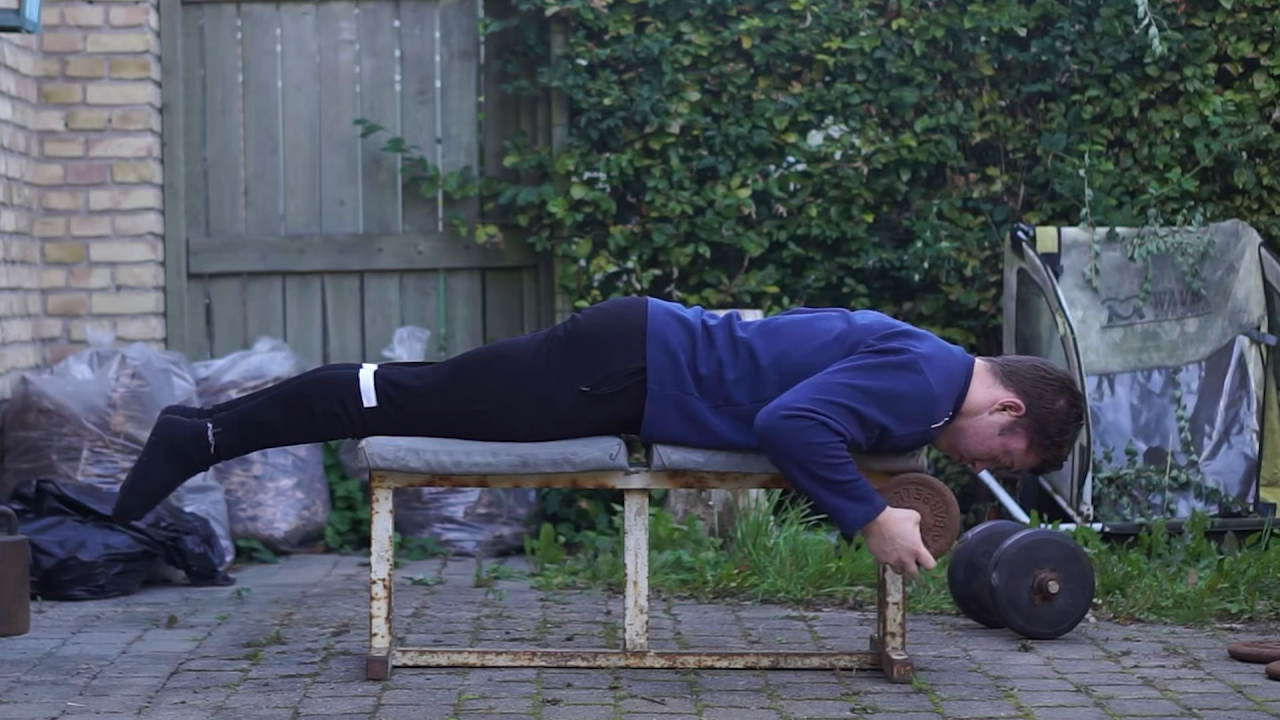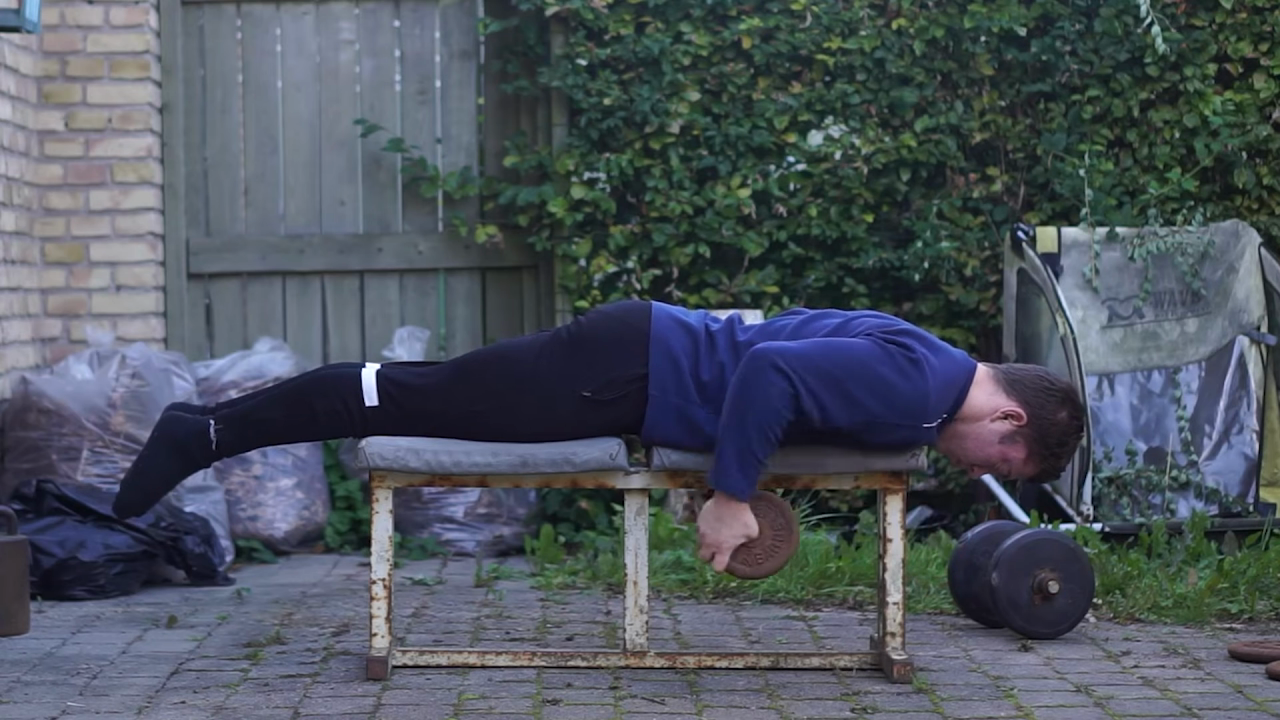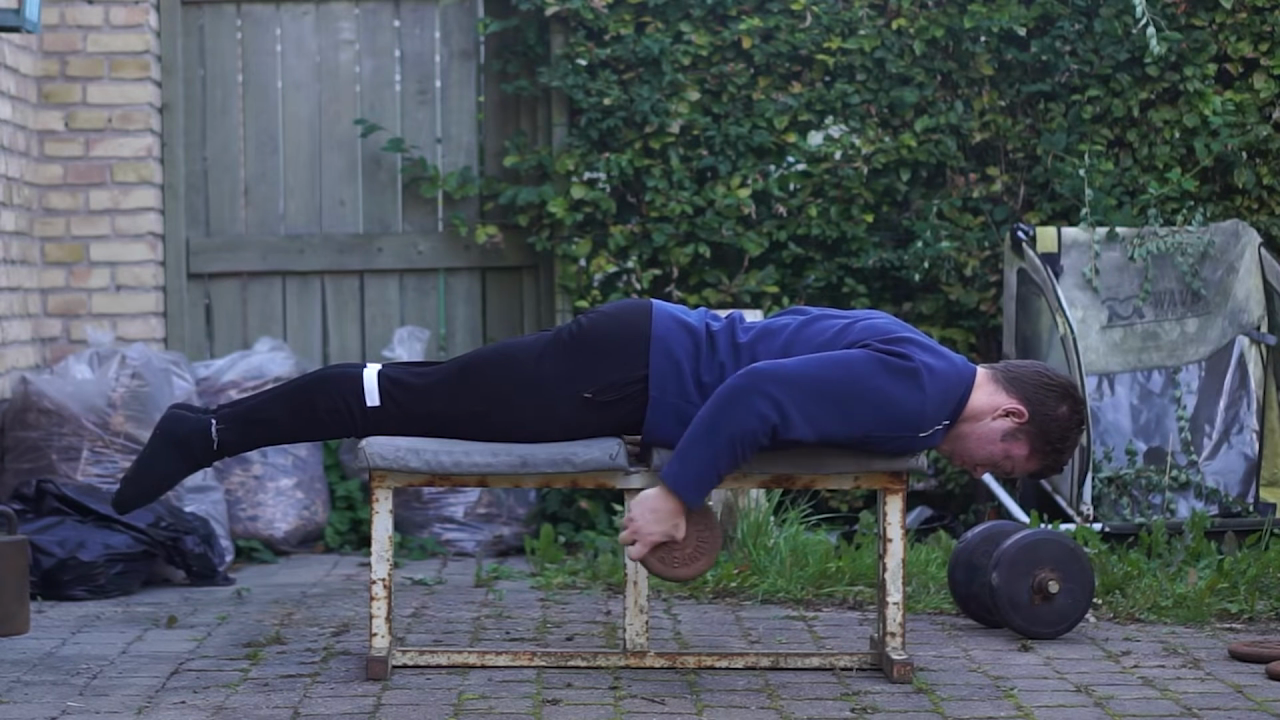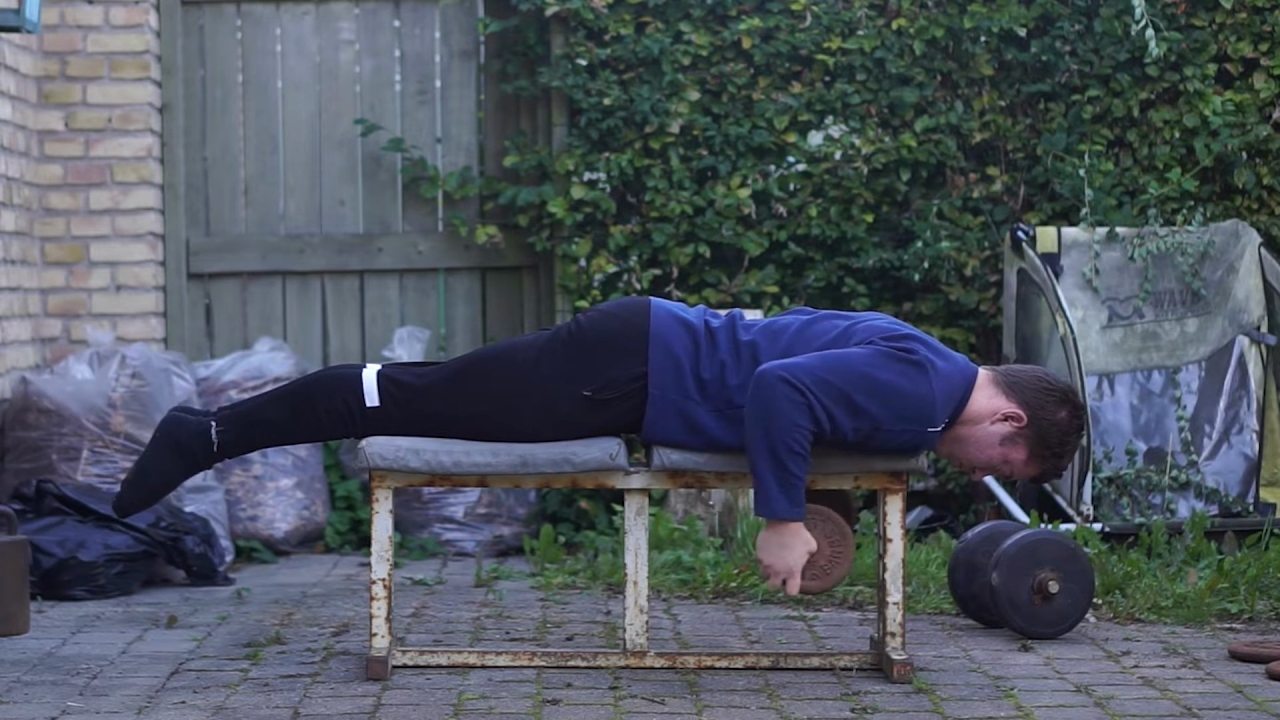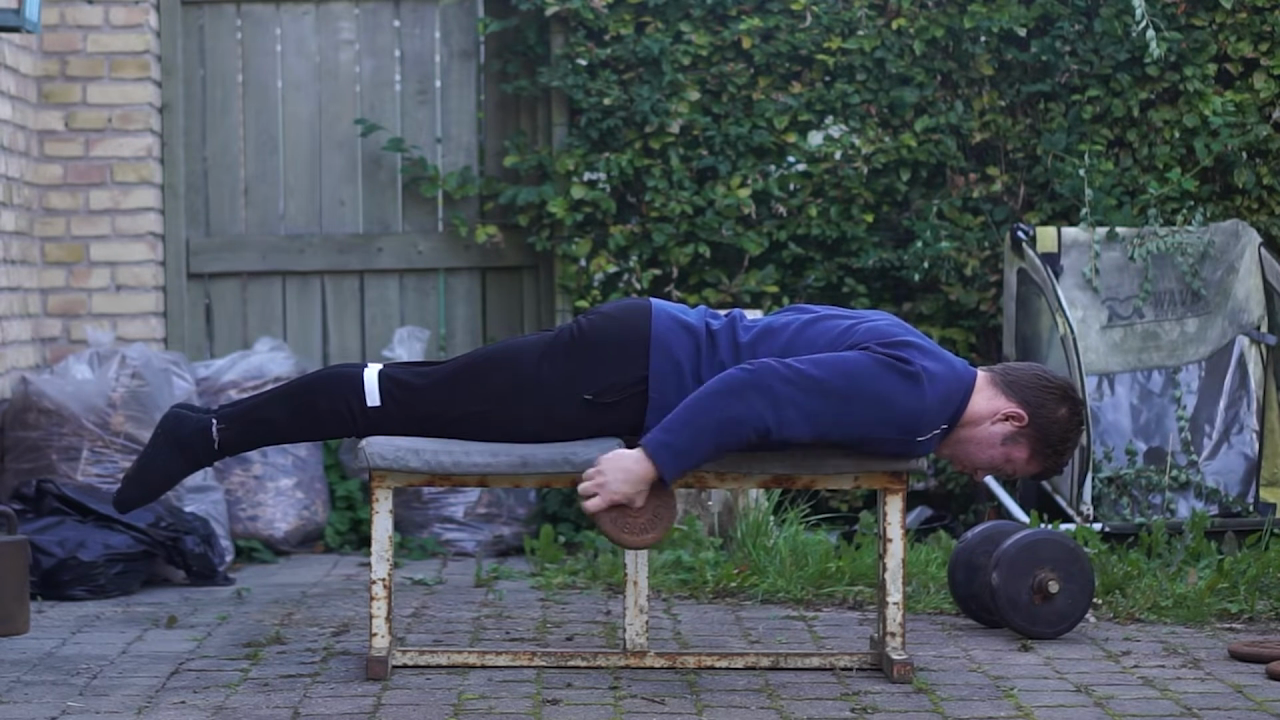
dt=1s
person 1, frame 1
left shoulder: (916, 358)
right shoulder: (923, 383)
right elbow: (789, 425)
right wrist: (872, 518)
left hip: (641, 353)
right hip: (629, 368)
left knee: (424, 394)
right knee: (409, 399)
left ankle: (210, 424)
right ankle: (204, 432)
person 1, frame 2
left shoulder: (919, 365)
right shoulder: (916, 384)
right elbow: (772, 373)
right wrist: (728, 495)
left hip: (644, 354)
right hip: (631, 372)
left knee: (421, 391)
right knee: (409, 399)
left ankle: (209, 427)
right ankle: (207, 431)
person 1, frame 3
left shoulder: (915, 364)
right shoulder: (912, 391)
right elbow: (756, 393)
right wrist: (675, 492)
left hip: (641, 356)
right hip: (631, 371)
left knee: (424, 394)
right knee: (415, 400)
left ankle: (213, 424)
right ankle: (211, 428)
person 1, frame 4
left shoulder: (920, 369)
right shoulder: (922, 389)
right elbow: (780, 390)
right wrist: (783, 520)
left hip: (644, 355)
right hip: (632, 369)
left knee: (427, 394)
right knee: (416, 400)
left ankle: (215, 426)
right ankle: (210, 431)
person 1, frame 5
left shoulder: (911, 359)
right shoulder: (910, 393)
right elbow: (750, 392)
right wrist: (653, 460)
left hip: (644, 355)
right hip: (630, 371)
left knee: (426, 391)
right knee: (416, 401)
left ankle: (216, 428)
right ankle: (211, 430)
